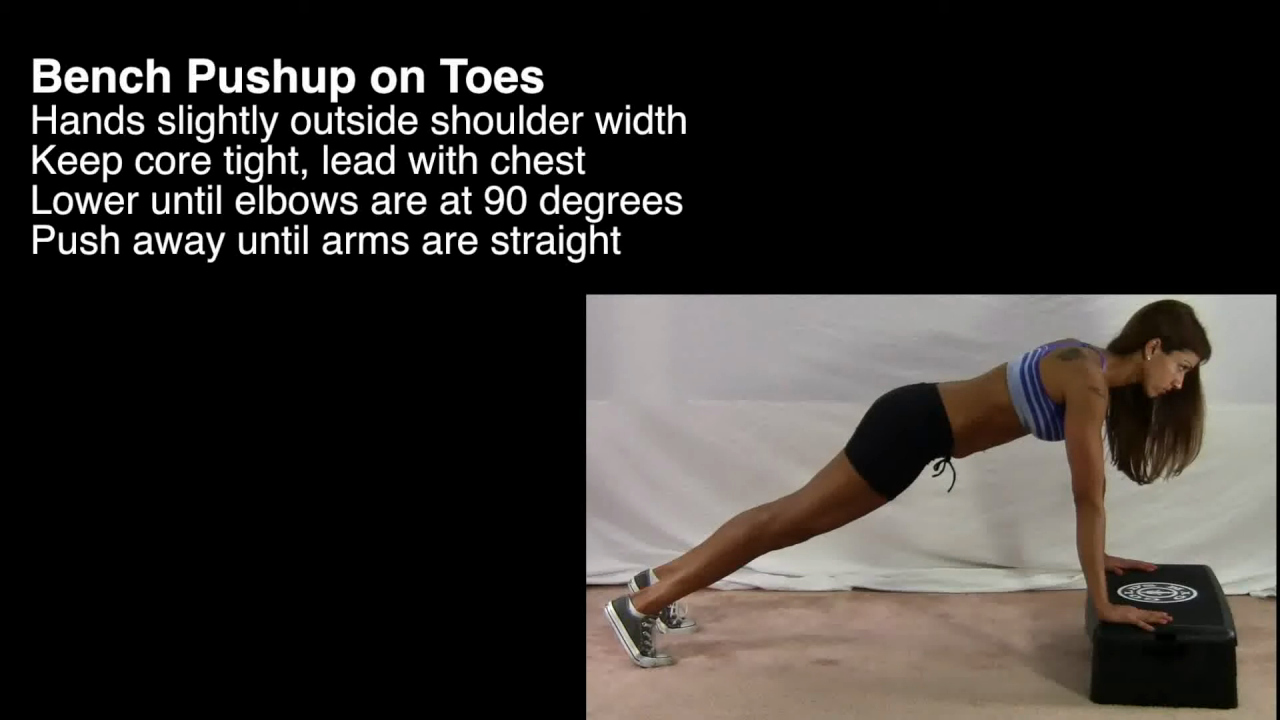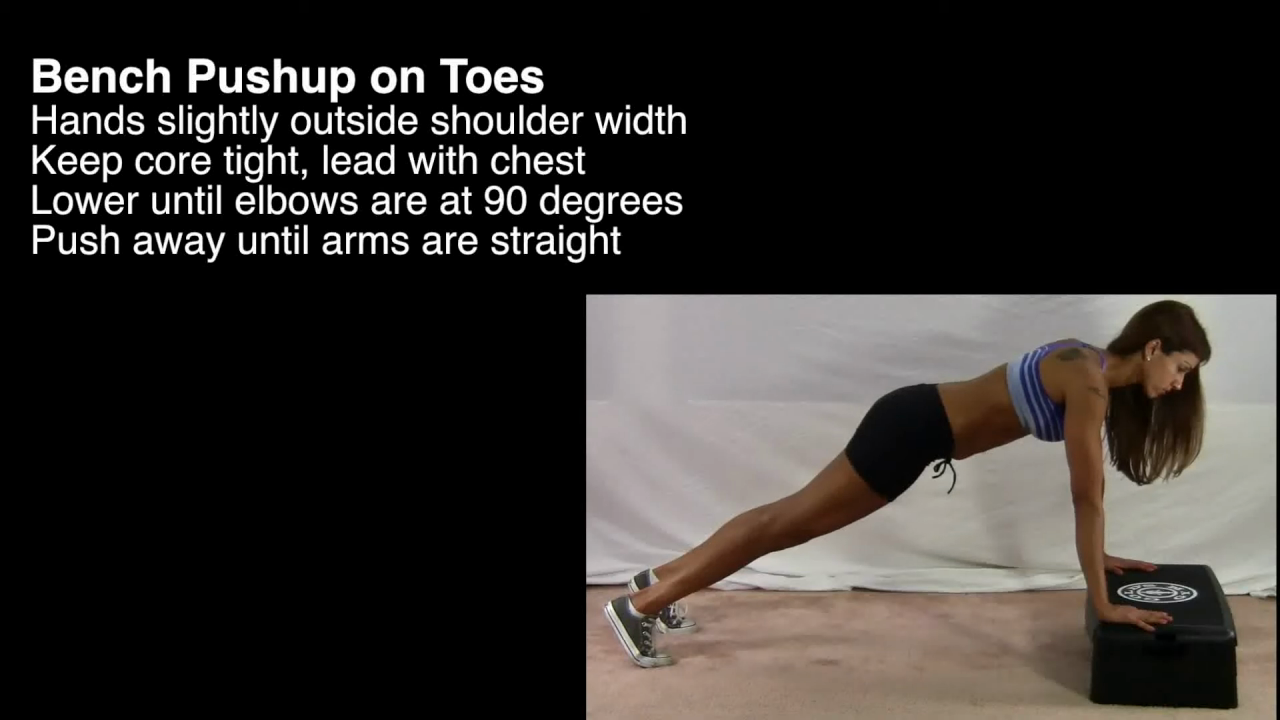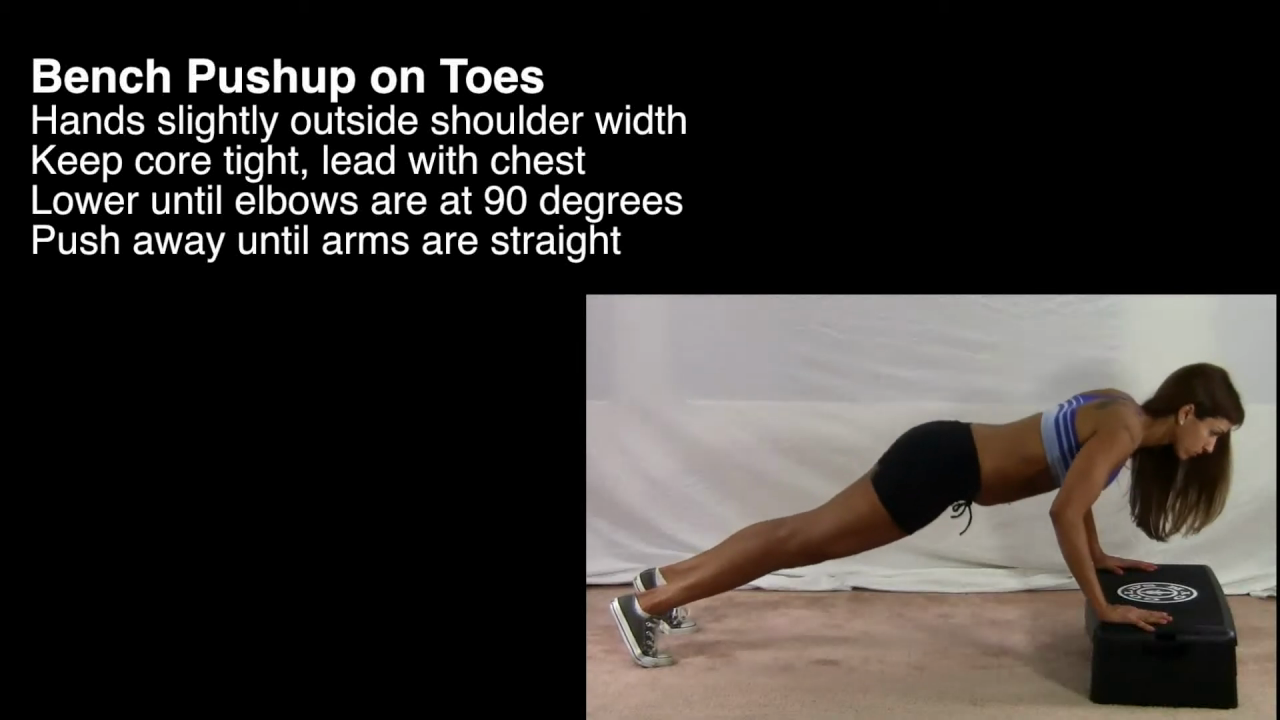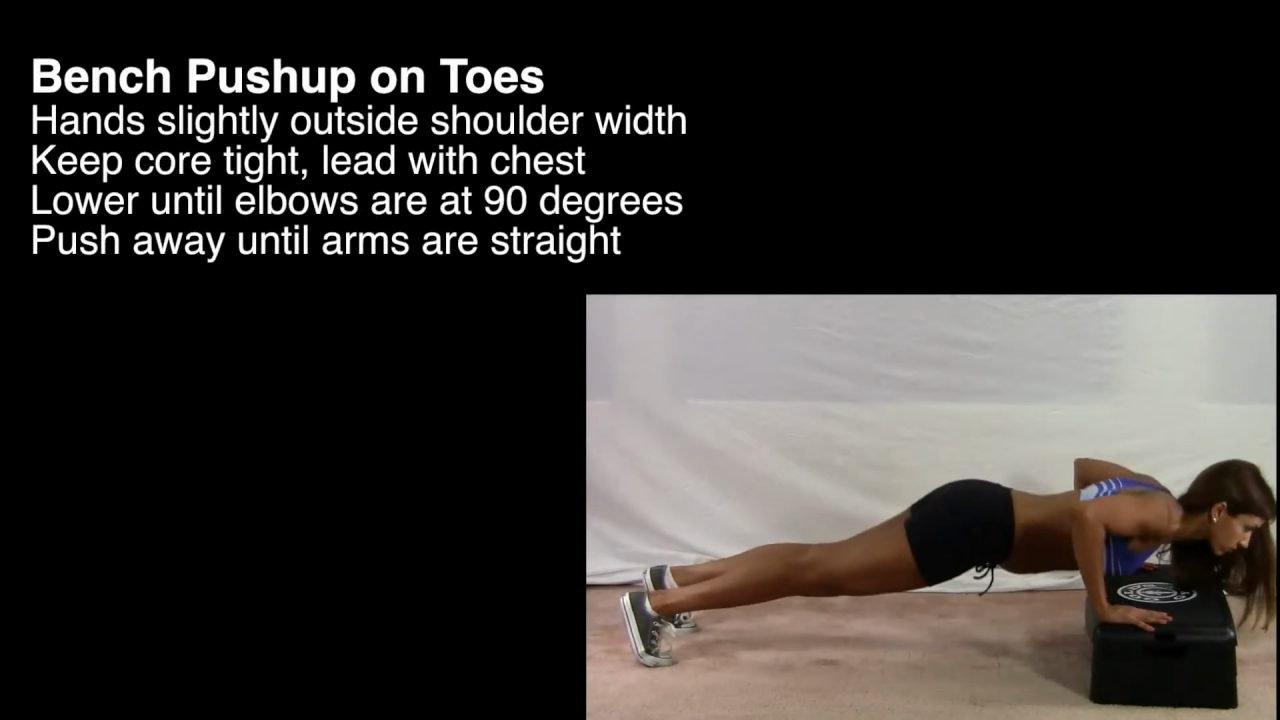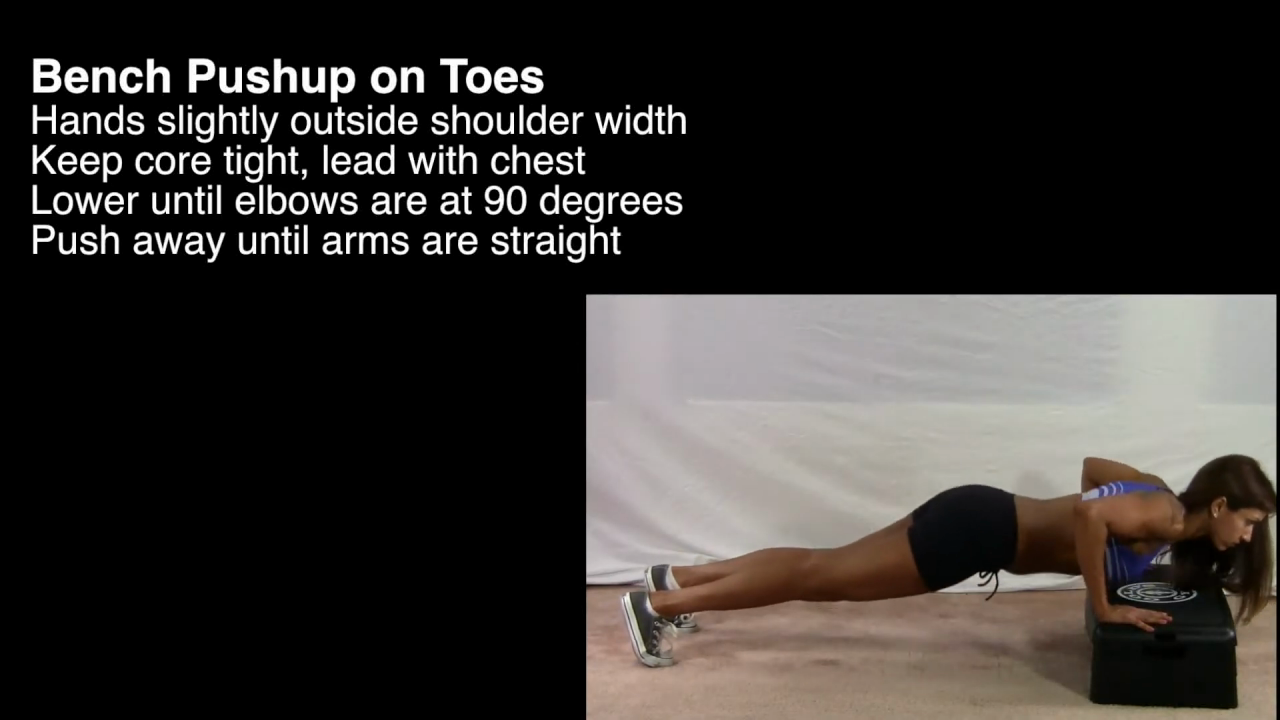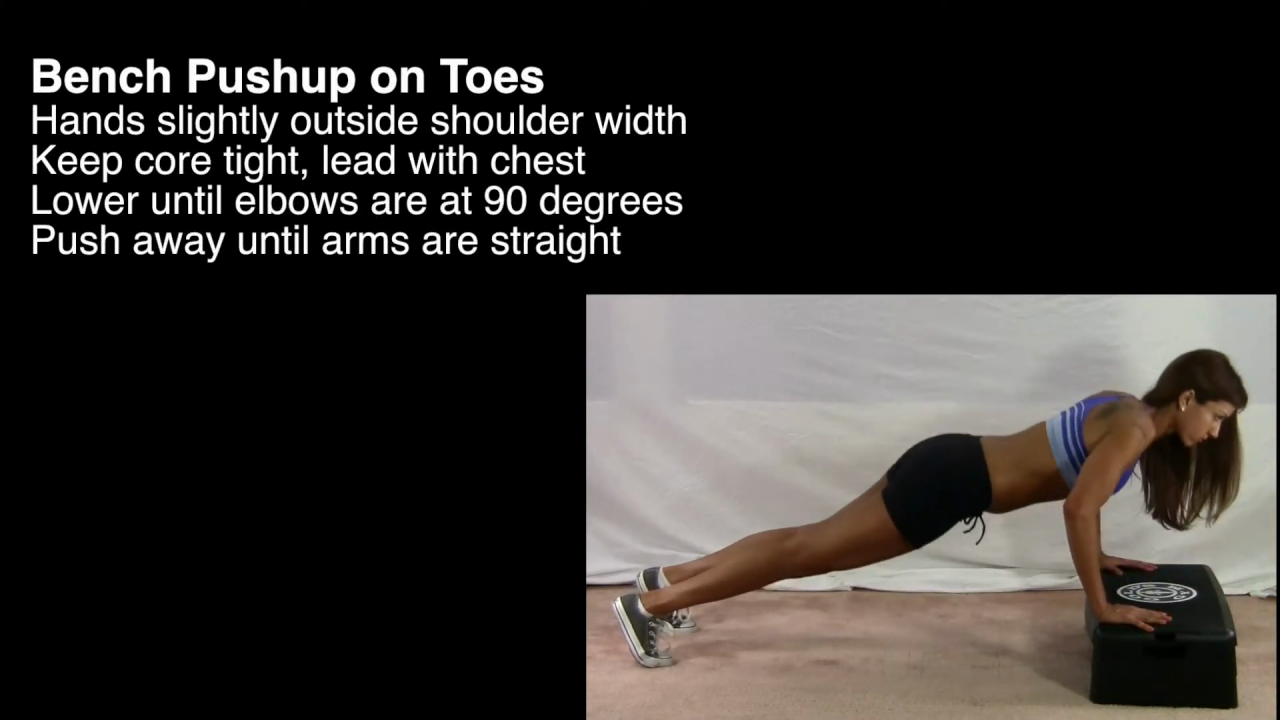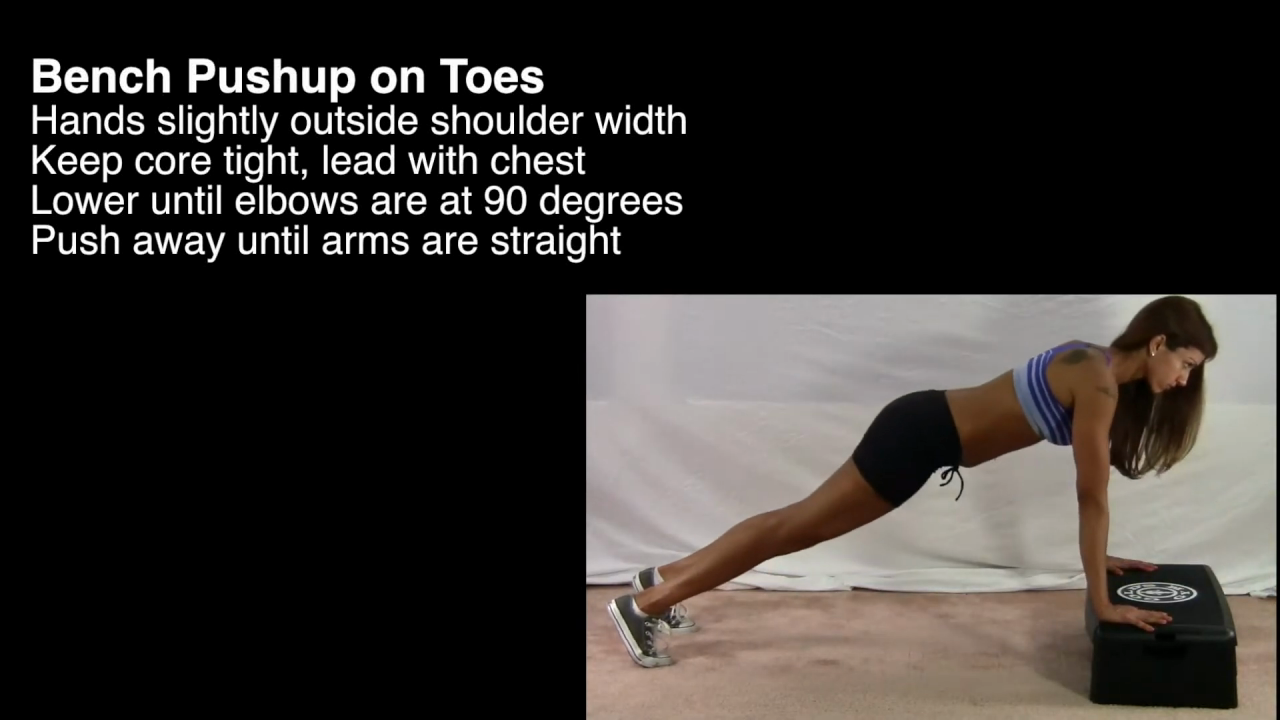
dt=0.5s
person 1, frame 1
left shoulder: (1095, 366)
right shoulder: (1090, 383)
left elbow: (1086, 487)
right elbow: (1089, 497)
left wrist: (1099, 557)
right wrist: (1103, 603)
left hip: (919, 418)
right hip: (913, 427)
left knee: (789, 515)
right knee: (788, 521)
left ankle: (658, 580)
right ankle: (640, 603)
person 1, frame 2
left shoulder: (1095, 367)
right shoulder: (1089, 383)
left elbow: (1085, 490)
right elbow: (1088, 498)
left wrist: (1100, 557)
right wrist: (1103, 604)
left hip: (920, 418)
right hip: (915, 429)
left knee: (789, 516)
right knee: (789, 523)
left ankle: (659, 581)
right ankle: (640, 606)
person 1, frame 3
left shoulder: (1125, 412)
right shoulder: (1123, 430)
left elbow: (1071, 480)
right elbow: (1065, 511)
left wrist: (1102, 558)
right wrist: (1102, 605)
left hip: (946, 455)
right hip: (941, 465)
left knee: (804, 532)
right knee: (803, 542)
left ankle: (663, 580)
right ankle: (646, 605)
person 1, frame 4
left shoulder: (1157, 496)
right shoulder: (1159, 516)
left elbow: (1082, 466)
right elbow: (1086, 518)
left wrist: (1111, 562)
right wrist: (1103, 607)
left hip: (977, 510)
right hip: (975, 526)
left knee: (822, 563)
right knee: (821, 570)
left ankle: (673, 578)
right ankle: (656, 603)
person 1, frame 5
left shoulder: (1160, 490)
right shoulder: (1165, 516)
left elbow: (1089, 466)
right elbow: (1088, 517)
left wrist: (1109, 564)
right wrist: (1105, 608)
left hip: (977, 516)
right hip: (975, 533)
left knee: (825, 564)
right knee: (820, 576)
left ankle: (675, 580)
right ankle: (656, 605)
person 1, frame 6
left shoulder: (1129, 411)
right shoulder: (1134, 430)
left elbow: (1074, 487)
right elbow: (1078, 509)
left wrist: (1098, 557)
right wrist: (1102, 606)
left hip: (951, 465)
right hip: (952, 482)
left knee: (809, 539)
right knee: (805, 552)
left ankle: (667, 579)
right ankle: (651, 604)
person 1, frame 7
left shoulder: (1099, 364)
right shoulder: (1100, 383)
left elbow: (1090, 489)
right elbow: (1093, 497)
left wrist: (1102, 559)
right wrist: (1102, 603)
left hip: (927, 424)
right hip: (921, 435)
left knee: (797, 522)
right knee: (794, 529)
left ankle: (661, 579)
right ankle: (643, 603)
